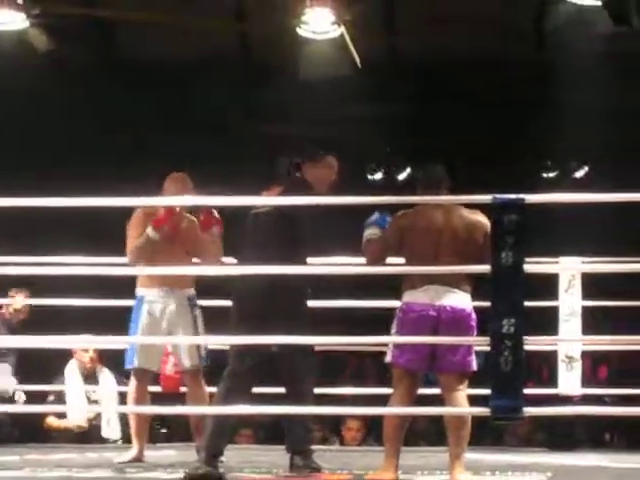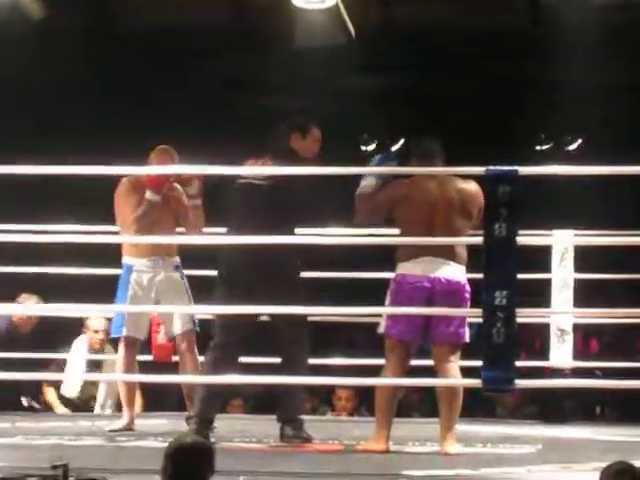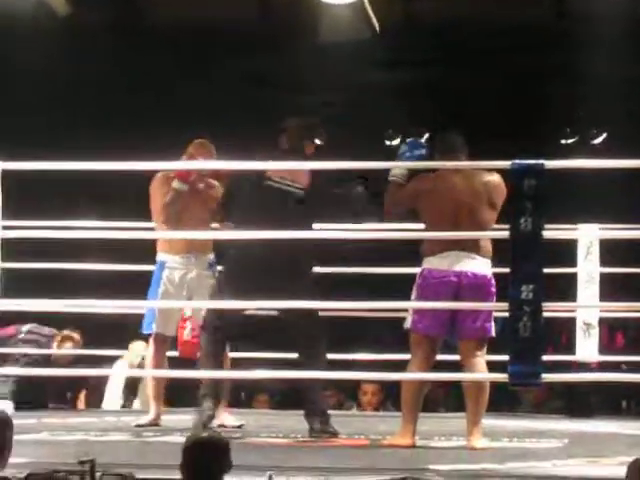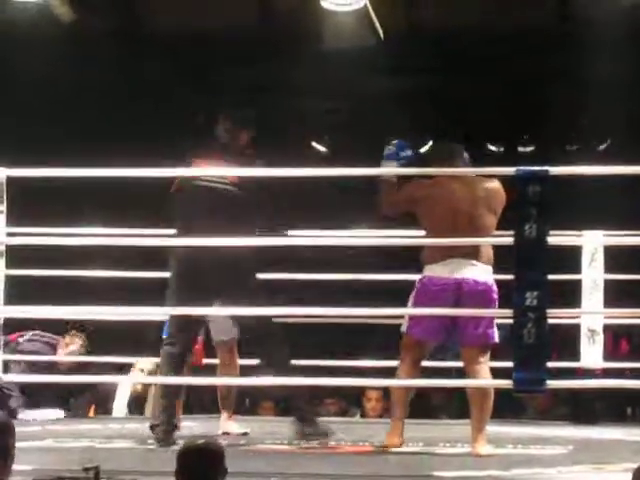
dt=0.3s
person 1, frame 1
left shoulder: (269, 195)
right shoulder: (299, 196)
right elbow: (310, 242)
left hip: (249, 291)
right hip: (282, 293)
left knee: (238, 373)
right knee: (298, 373)
person 1, frame 2
left shoulder: (251, 166)
right shoulder: (291, 169)
right elbow: (300, 214)
left hip: (237, 262)
right hip: (273, 264)
left knee: (225, 343)
right knee: (293, 343)
left ankle: (200, 422)
right ankle: (291, 424)
person 1, frame 3
left shoulder: (256, 166)
right shoulder: (315, 175)
left elbow: (227, 207)
left hip: (245, 261)
right hip: (289, 267)
left knee: (214, 329)
right knee: (311, 340)
left ankle: (207, 400)
right ankle: (318, 418)
person 1, frame 4
left shoulder: (195, 166)
right shoulder: (252, 167)
left elbow: (179, 215)
left hip: (190, 263)
right hip: (232, 264)
left knee: (176, 344)
right knee: (270, 342)
left ankle: (163, 425)
right ankle: (304, 418)
person 2, frame 1
left shoulder: (406, 219)
right shoulder: (477, 221)
left elbow: (373, 258)
right elbow: (487, 265)
left wrist: (372, 230)
left hip: (417, 304)
right hip: (458, 306)
left knee: (403, 387)
right knee: (456, 388)
person 2, frame 2
left shoulder: (400, 189)
right shoulder: (470, 190)
left elbow: (363, 214)
left wrist: (369, 181)
left hip: (412, 275)
right hip: (452, 277)
left knee: (395, 358)
right knee: (448, 359)
left ankle: (380, 436)
right ankle: (448, 438)
person 2, frame 3
left shoulder: (425, 183)
right shoulder: (494, 182)
left elbow: (390, 206)
left wrist: (399, 168)
left hip: (438, 270)
right hip: (478, 271)
left knee: (421, 353)
right knee: (474, 355)
left ankle: (407, 431)
right ankle: (475, 433)
person 2, frame 4
left shoulder: (423, 189)
right shoulder: (494, 189)
left elbow: (387, 205)
left wrist: (390, 168)
left hip: (438, 277)
right hip: (479, 278)
left knee: (411, 355)
right knee: (477, 361)
left ankle: (396, 431)
right ankle: (479, 439)
person 3, frame 1
left shoulder: (191, 221)
right shoulder: (143, 216)
left elbow: (213, 262)
right elbow: (133, 257)
left wrist: (213, 231)
right wrist: (156, 228)
left hip: (183, 300)
right hip: (150, 301)
left knee: (193, 374)
right knee: (139, 373)
left ankle: (200, 442)
right ankle: (138, 446)
person 3, frame 2
left shoulder: (175, 191)
right shoulder: (129, 186)
left elbow: (195, 230)
right elbow: (136, 226)
left wrist: (194, 193)
right wrist: (153, 191)
left hip: (170, 268)
right hip: (137, 270)
left knee: (187, 340)
right knee: (128, 342)
left ankle: (194, 409)
right ankle: (128, 415)
person 3, frame 3
left shoulder: (213, 187)
right shoulder: (164, 180)
right elbow: (166, 218)
right wrist: (182, 181)
left hip: (204, 266)
right hip: (170, 266)
right knee: (158, 339)
right ankle: (155, 410)
person 3, frame 4
left shoulder: (233, 191)
right shoulder: (189, 186)
left elbow: (250, 228)
right elbow: (188, 221)
left wrist: (251, 190)
right wrist: (207, 184)
left hip: (222, 271)
right hip: (190, 269)
left knee: (229, 346)
right knee: (178, 344)
left ankle: (227, 417)
right ankle: (172, 415)
